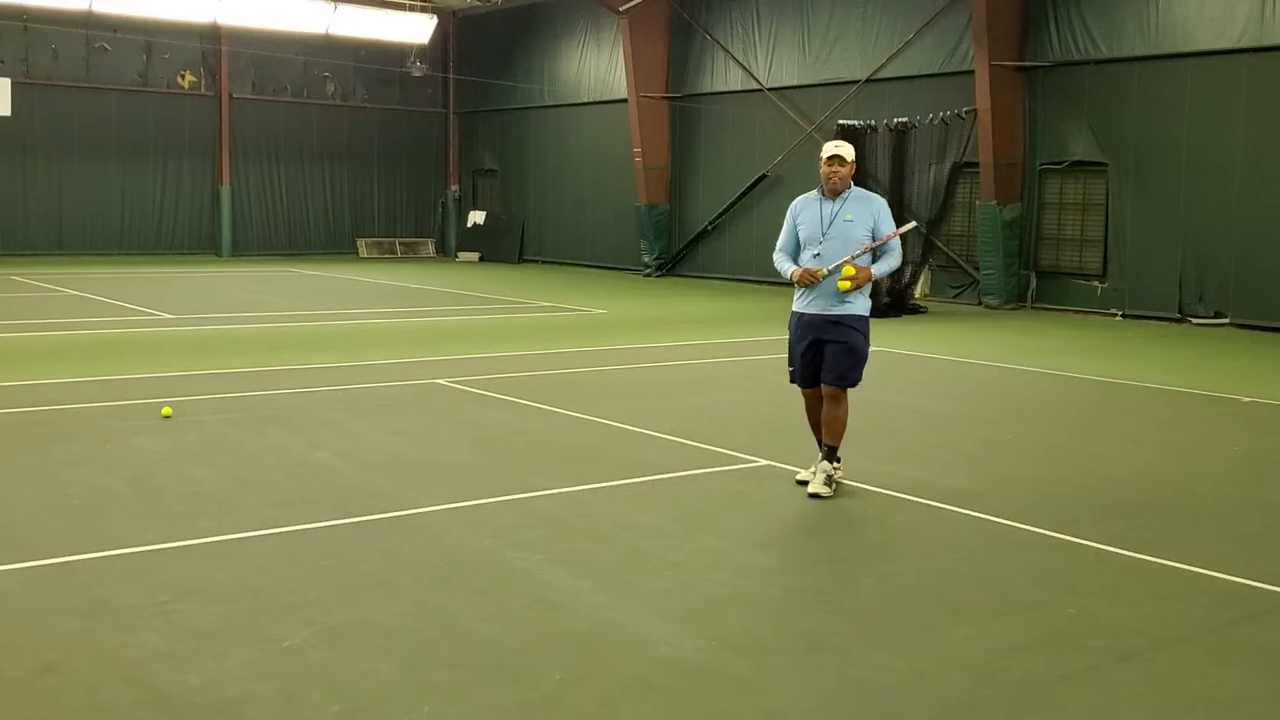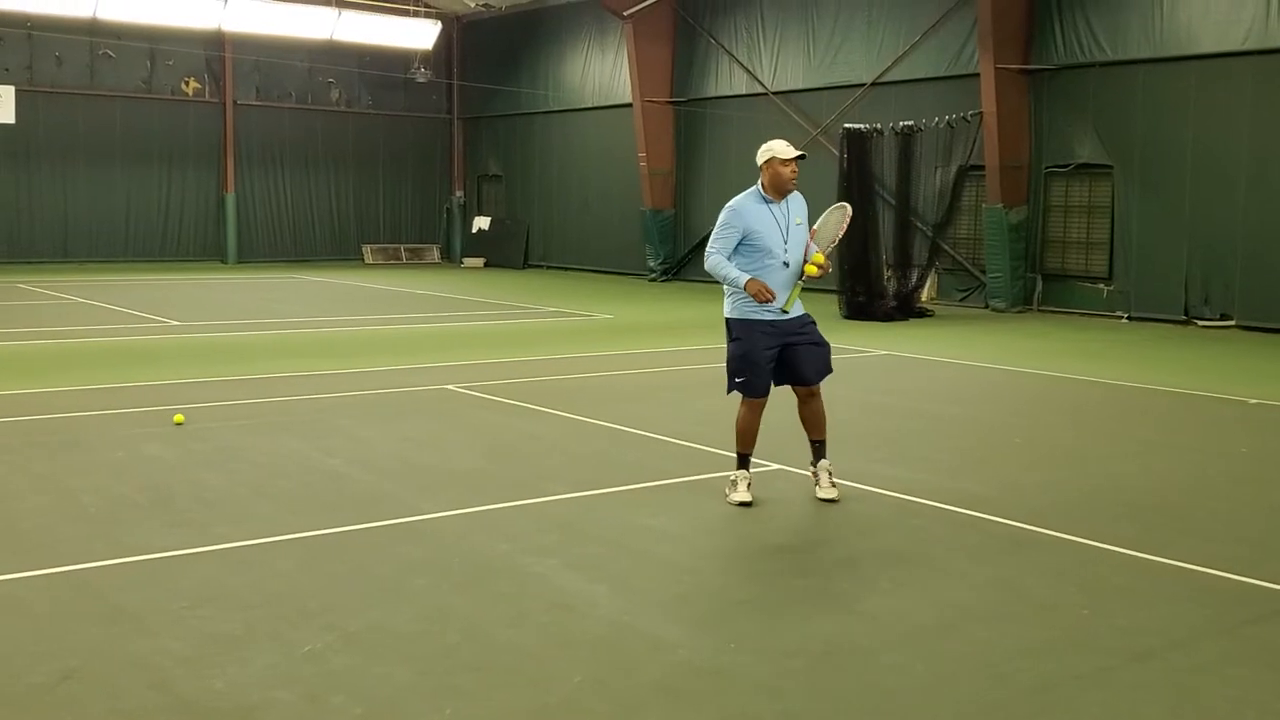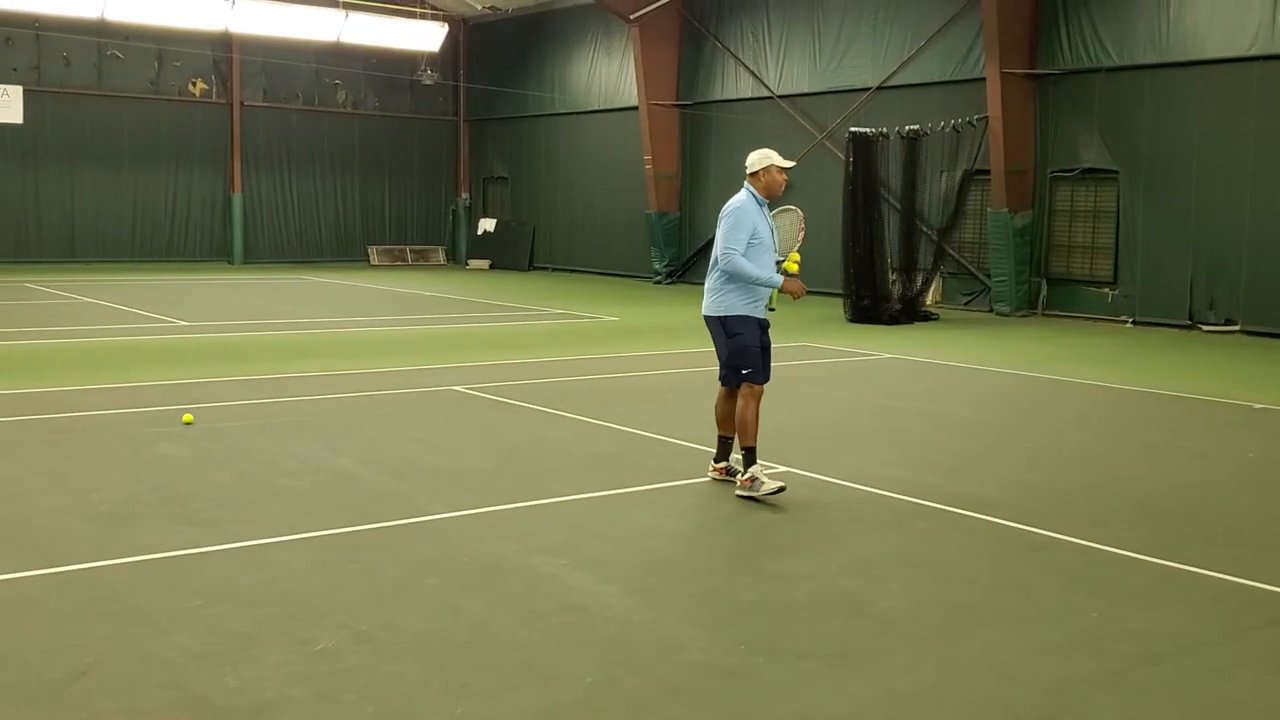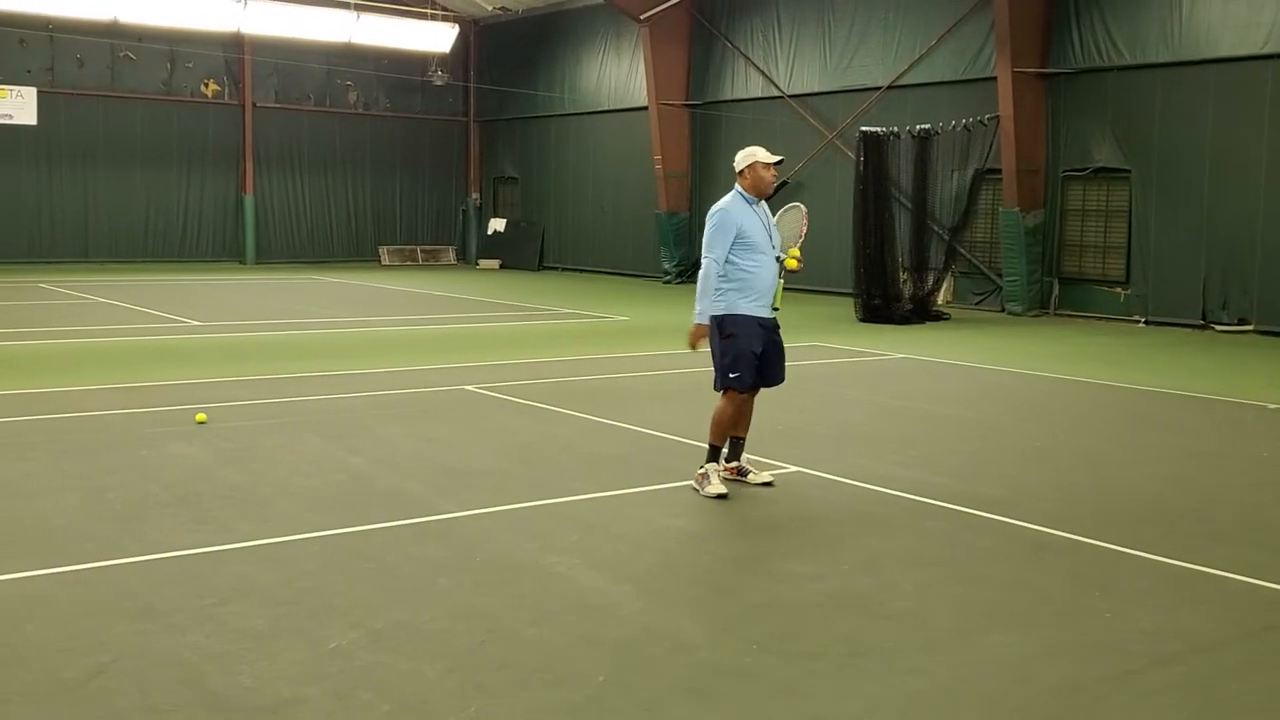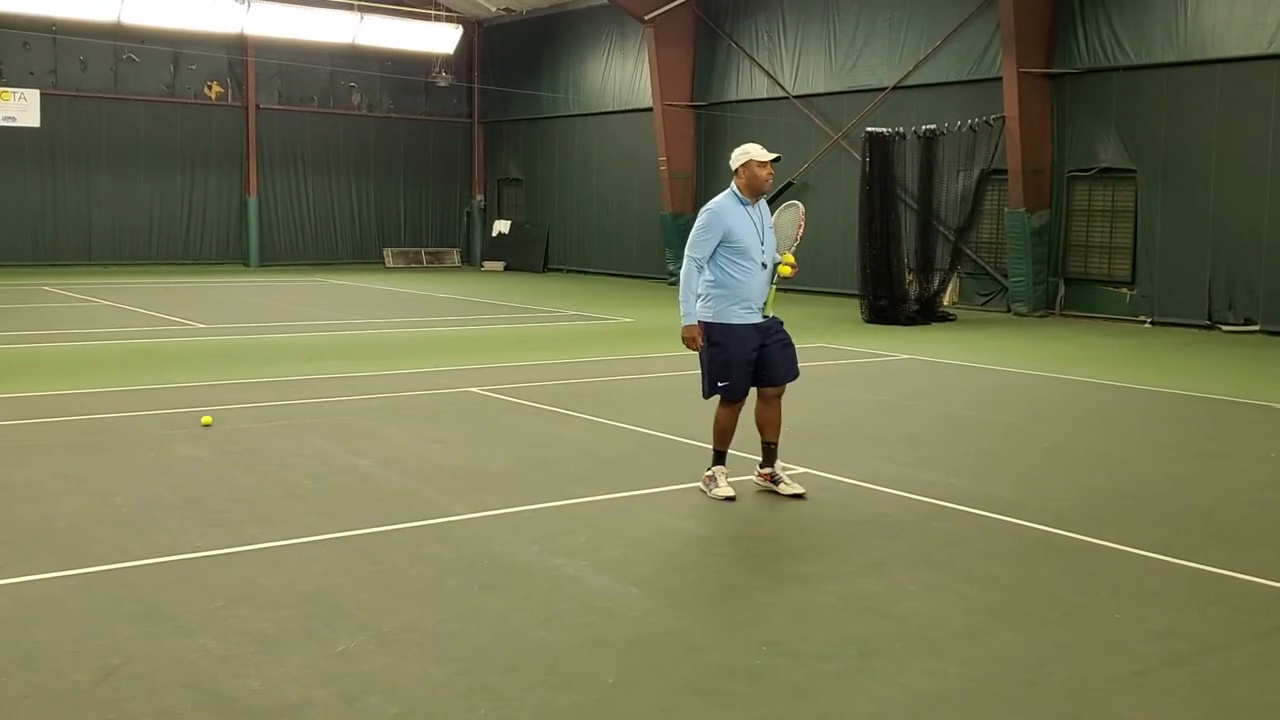
dt=1s
person 1, frame 1
left shoulder: (873, 205)
right shoulder: (800, 206)
left elbow: (893, 254)
right elbow: (781, 252)
left wrist: (870, 272)
right wrist: (793, 272)
left hip: (847, 315)
right hip: (805, 312)
left knee: (834, 390)
right knee: (810, 390)
left ankle: (827, 465)
right ankle: (828, 458)
person 1, frame 2
left shoulder: (798, 202)
right shoulder: (739, 209)
right elbow: (713, 258)
left wrist: (816, 262)
right wrist: (745, 281)
left hip: (793, 315)
right hip: (749, 319)
left knee: (809, 388)
right knee: (754, 398)
left ankle: (821, 465)
right ankle: (741, 474)
person 1, frame 3
left shoulder: (759, 208)
right shoulder: (740, 208)
right elbow: (729, 260)
left wrist: (783, 265)
right wrist: (779, 281)
left hip: (747, 312)
right hip: (731, 312)
left knee: (733, 385)
right knee: (751, 387)
left ankle: (721, 462)
right ankle: (750, 473)
person 1, frame 4
left shoulder: (762, 209)
right shoulder: (726, 211)
right elbow: (710, 266)
left wrist: (786, 262)
right wrist: (700, 318)
left hip: (761, 316)
right hip: (733, 317)
left knee: (750, 390)
right knee: (734, 392)
left ankle: (733, 461)
right ankle: (708, 468)
person 1, frame 5
left shoulder: (762, 208)
right shoulder: (717, 211)
right elbow: (691, 264)
left wrist: (781, 263)
right wrist: (689, 319)
left hip: (762, 319)
right hip: (726, 323)
left knee: (773, 390)
right knee: (733, 398)
left ankle: (768, 469)
right ankle: (715, 471)
